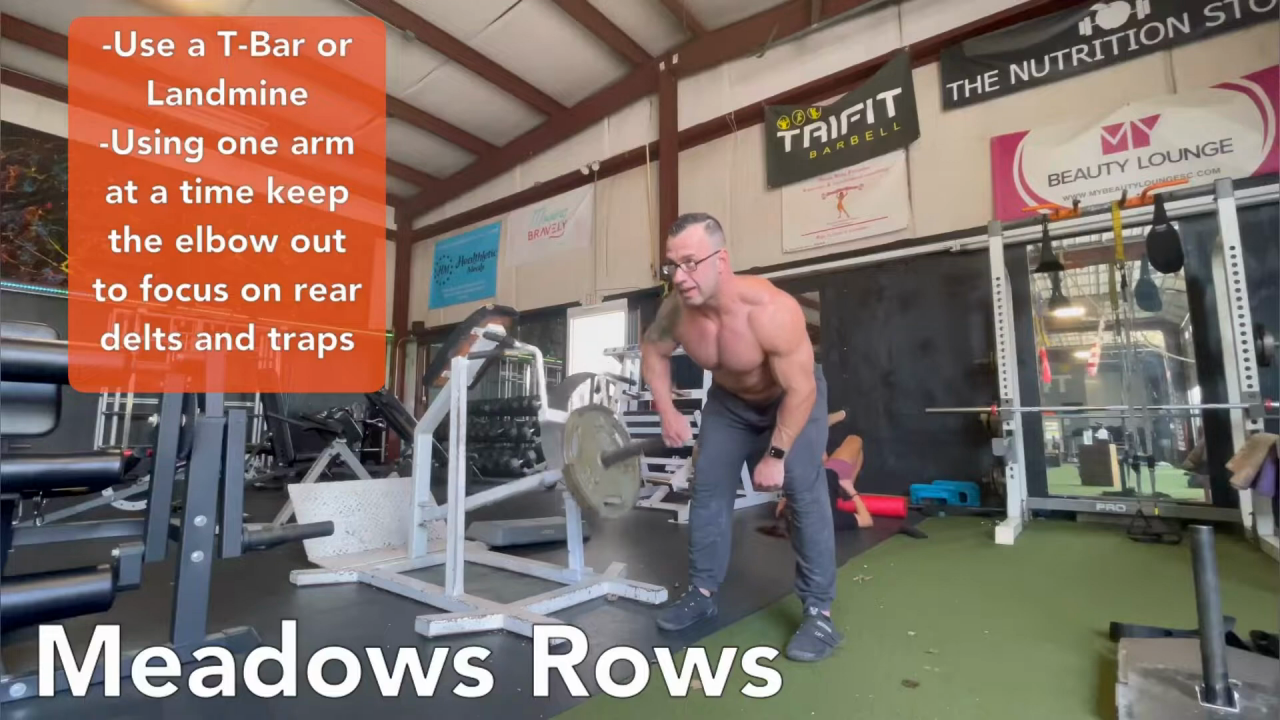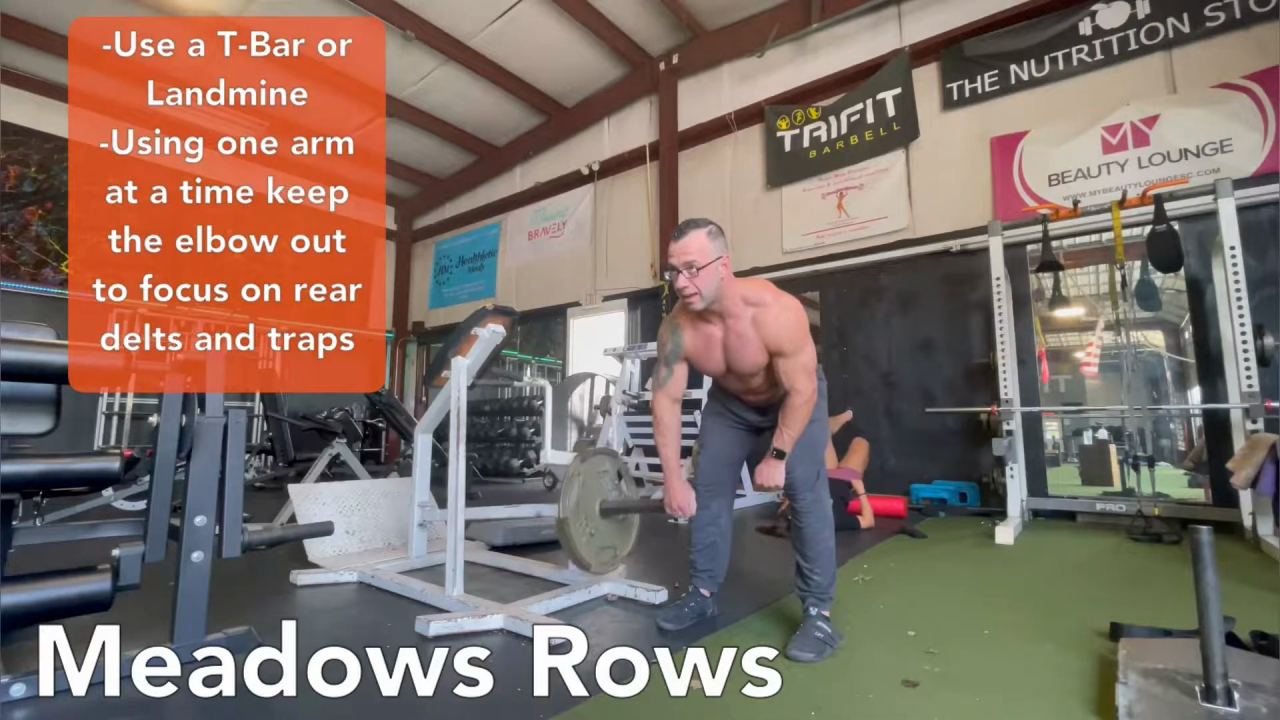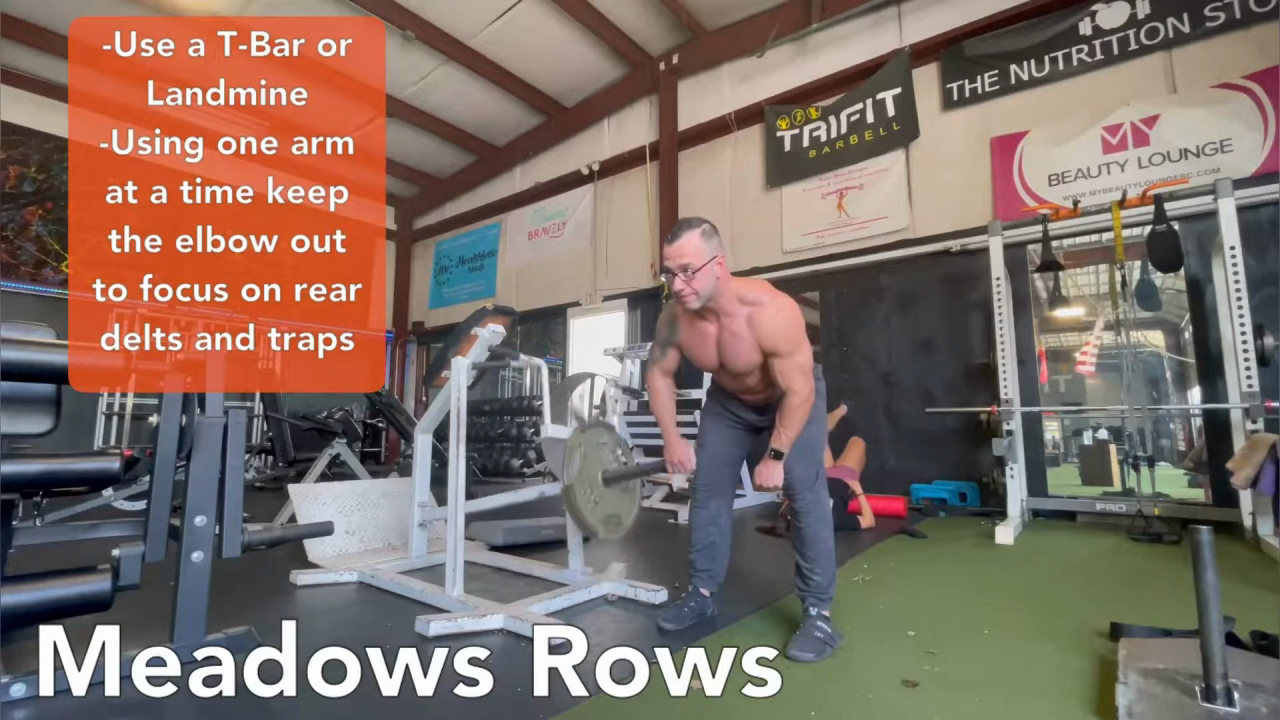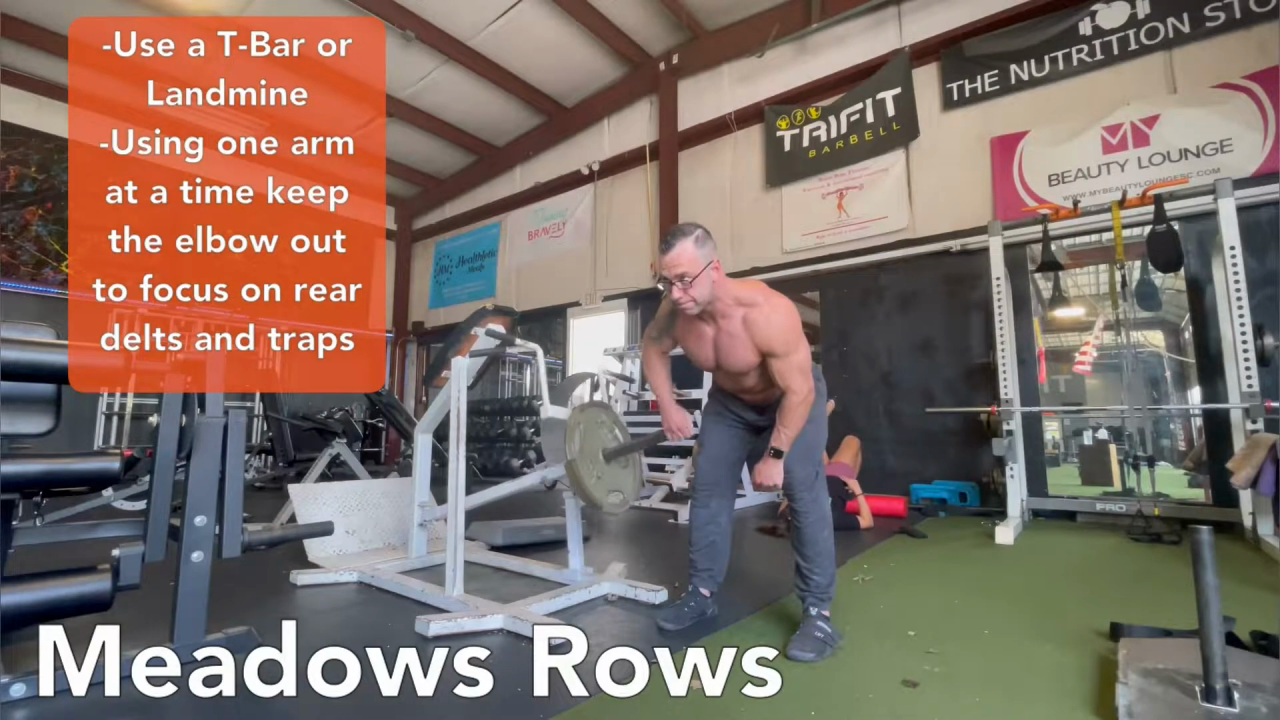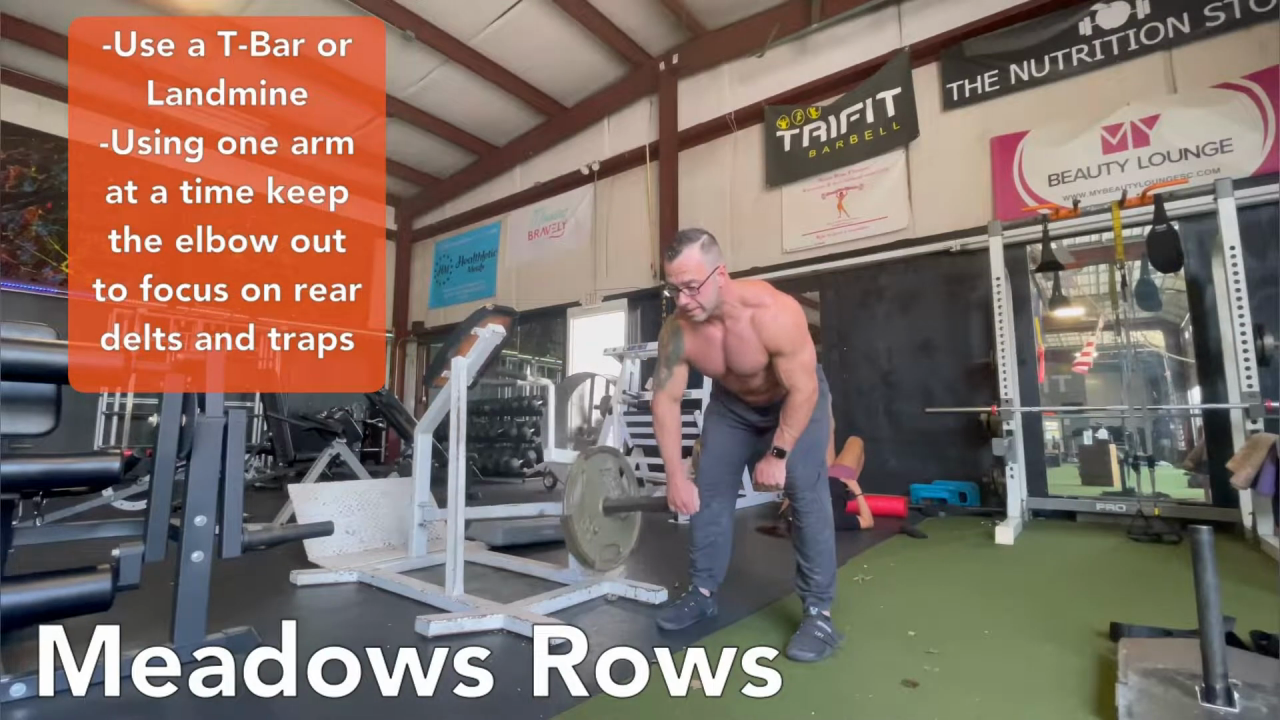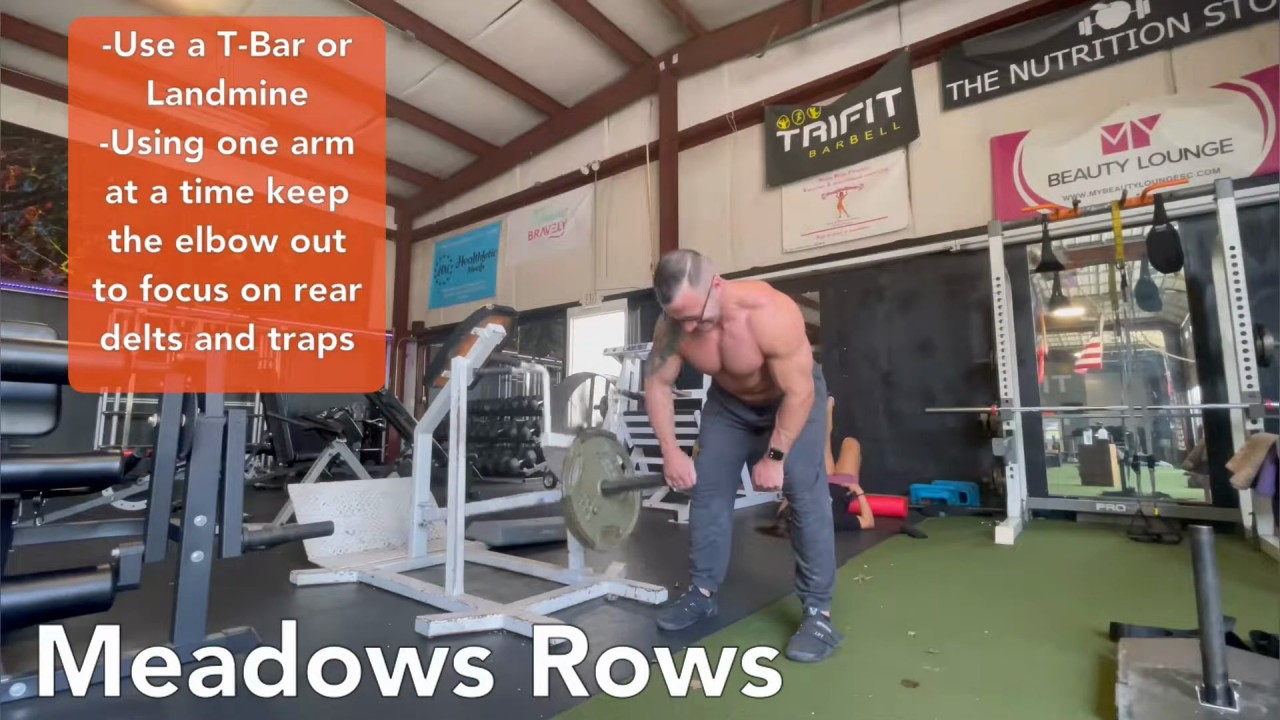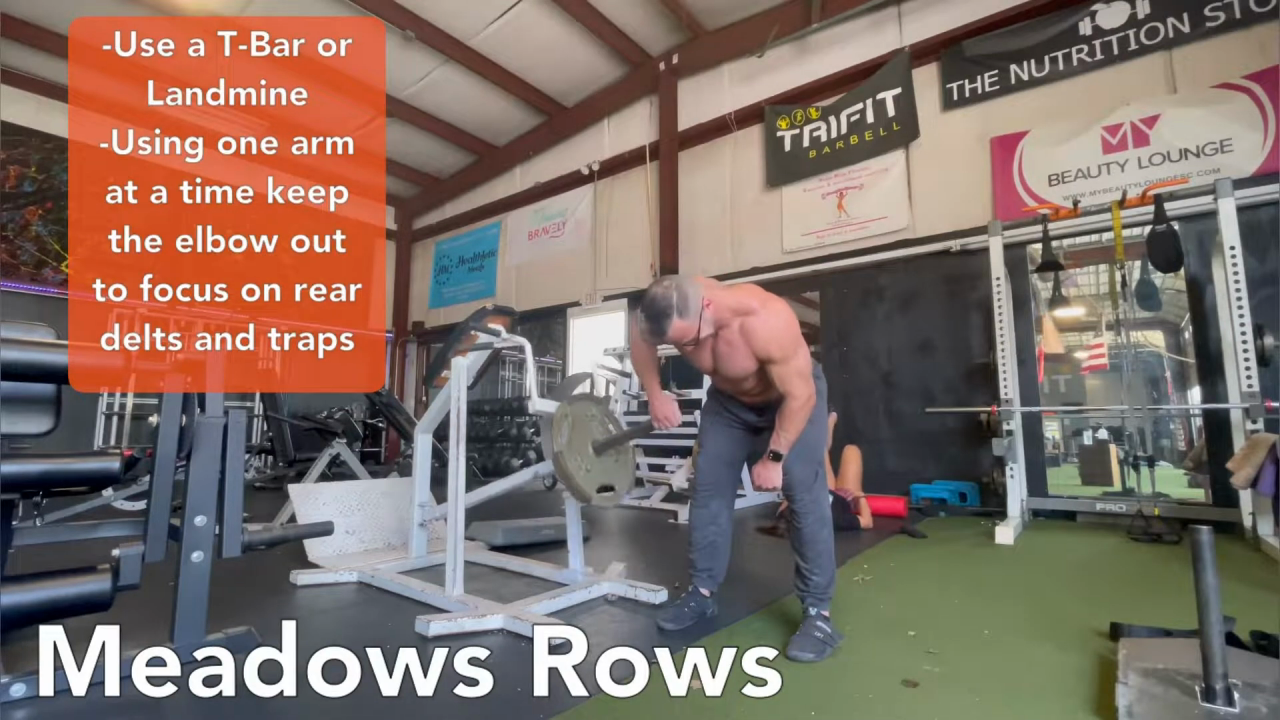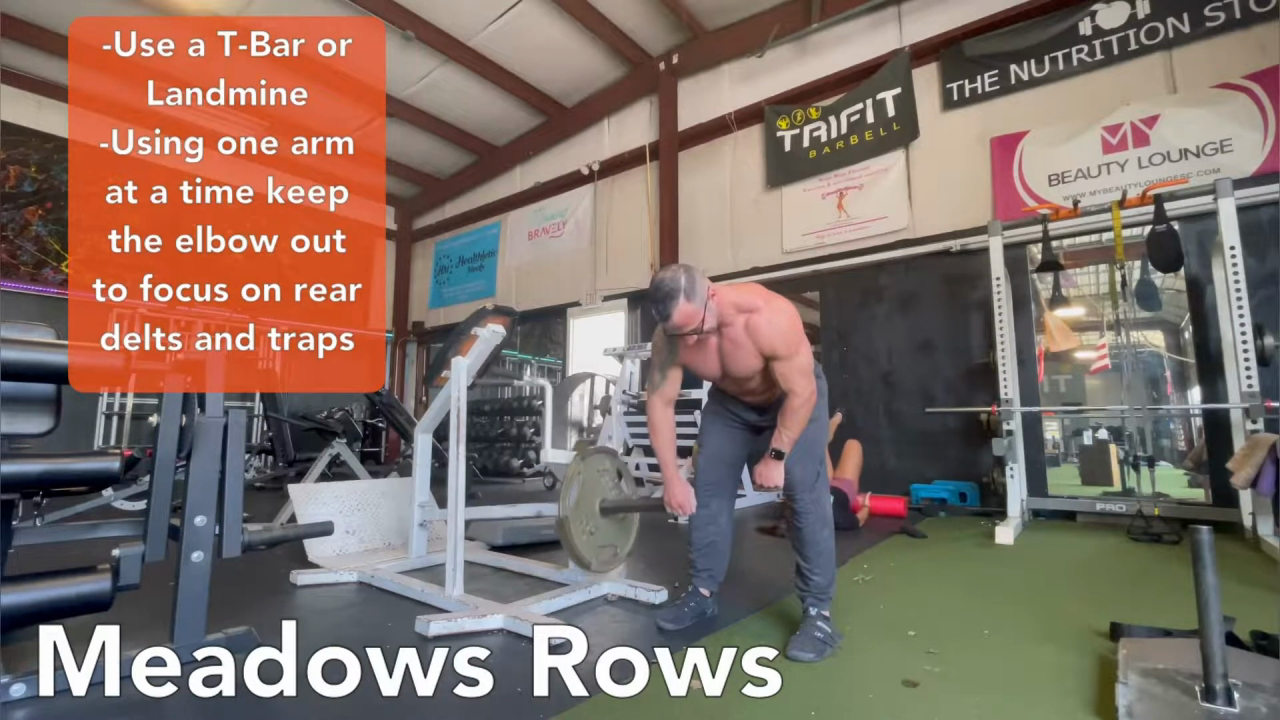
dt=0.5s
person 1, frame 1
left shoulder: (770, 310)
right shoulder: (677, 310)
left elbow: (801, 391)
right elbow: (653, 347)
left wrist: (777, 455)
right wrist: (666, 410)
left hip: (795, 396)
right hip: (730, 400)
left knee: (805, 494)
right knee: (708, 490)
left ankle: (819, 612)
right ankle: (702, 593)
person 1, frame 2
left shoulder: (775, 312)
right shoulder: (677, 328)
left elbow: (802, 391)
right elbow: (666, 400)
left wrist: (777, 456)
right wrist: (673, 478)
left hip: (794, 397)
right hip: (729, 401)
left knee: (806, 493)
right knee: (707, 491)
left ankle: (818, 612)
right ankle: (702, 593)
person 1, frame 3
left shoulder: (770, 311)
right shoulder: (675, 318)
left elbow: (798, 392)
right elbow: (659, 374)
left wrist: (775, 456)
right wrist: (672, 439)
left hip: (792, 397)
right hip: (728, 400)
left knee: (804, 494)
right knee: (707, 489)
left ankle: (818, 613)
right ankle: (702, 594)
person 1, frame 4
left shoulder: (766, 312)
right shoulder: (675, 314)
left elbow: (799, 392)
right elbow: (652, 348)
left wrist: (776, 455)
right wrist: (669, 408)
left hip: (794, 397)
right hip: (729, 401)
left knee: (804, 493)
right knee: (708, 490)
left ankle: (818, 612)
right ankle: (702, 593)
person 1, frame 5
left shoulder: (774, 313)
right shoulder: (678, 330)
left elbow: (803, 390)
right elbow: (665, 399)
left wrist: (777, 454)
right wrist: (676, 477)
left hip: (797, 398)
right hip: (731, 402)
left knee: (806, 493)
right knee: (708, 490)
left ankle: (819, 613)
right ankle: (702, 593)
person 1, frame 6
left shoulder: (771, 314)
right shoulder: (675, 324)
left elbow: (799, 392)
right elbow: (656, 384)
left wrist: (775, 455)
right wrist: (671, 452)
left hip: (793, 398)
right hip: (729, 402)
left knee: (805, 492)
right knee: (707, 488)
left ankle: (818, 612)
right ankle: (702, 592)
person 1, frame 7
left shoulder: (766, 319)
right shoulder: (676, 315)
left elbow: (800, 395)
right elbow: (638, 334)
left wrist: (774, 457)
right wrist: (654, 394)
left hip: (795, 396)
right hip: (728, 400)
left knee: (804, 493)
right knee: (708, 489)
left ankle: (818, 612)
right ankle: (702, 593)
person 1, frame 8
left shoulder: (768, 316)
right shoulder: (670, 337)
left elbow: (802, 393)
right elbow: (660, 402)
left wrist: (776, 455)
right wrist: (671, 477)
left hip: (795, 397)
right hip: (729, 402)
left knee: (806, 493)
right knee: (707, 489)
left ankle: (818, 612)
right ankle: (703, 593)
